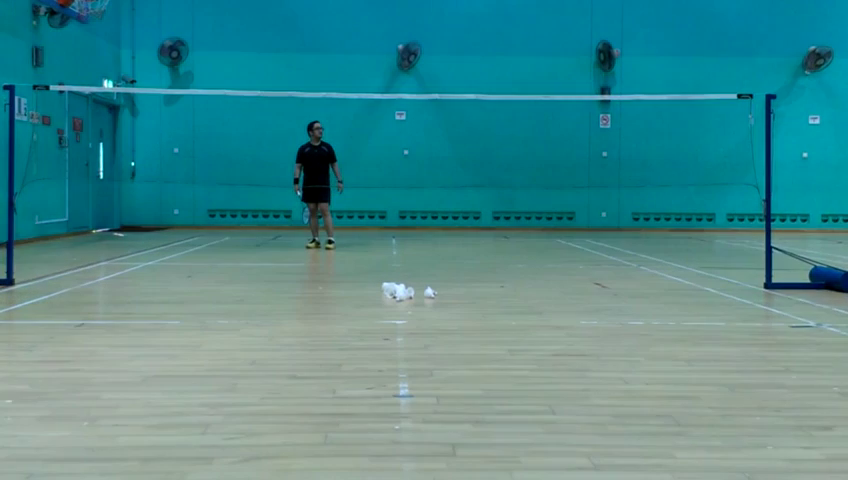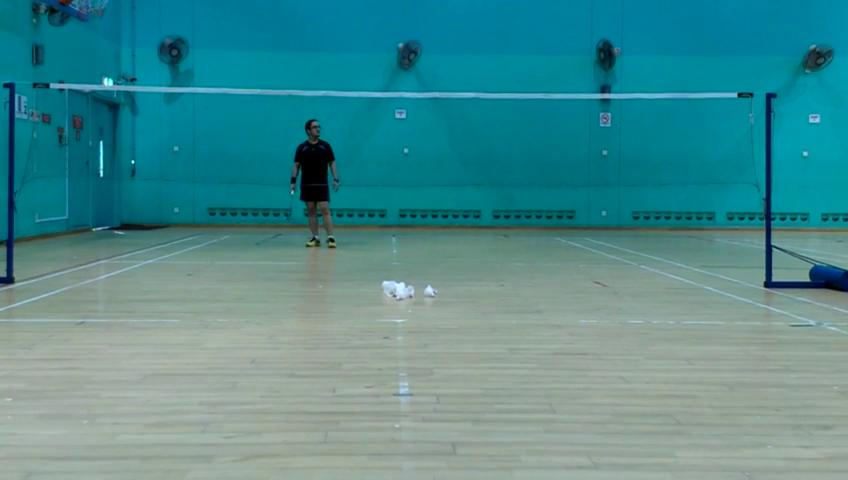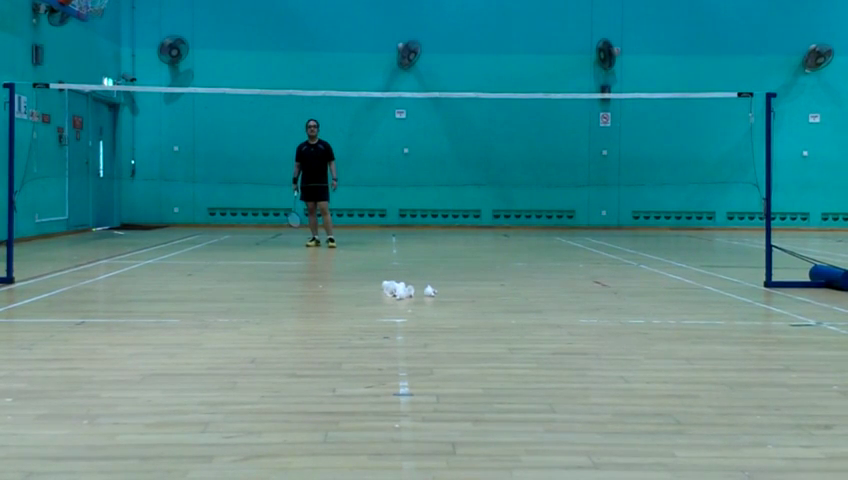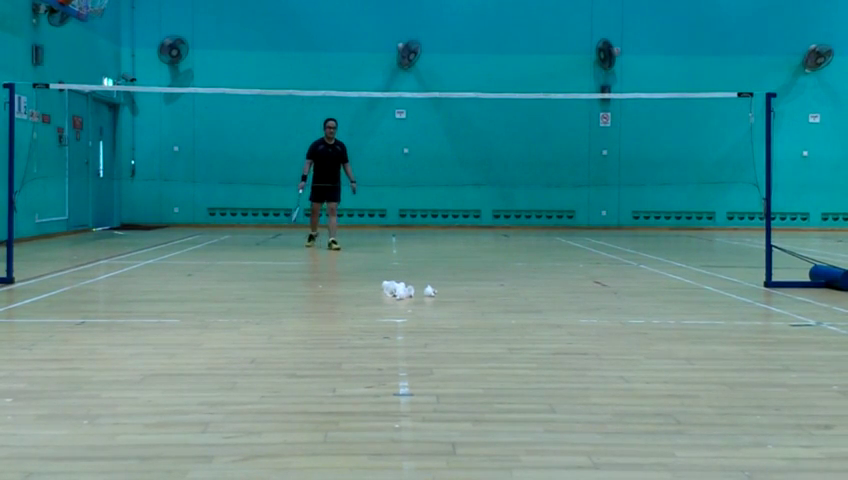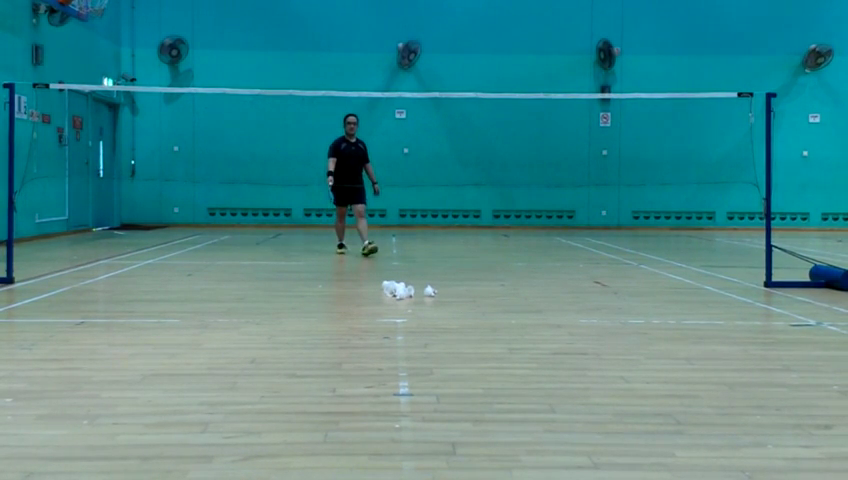
dt=1s
person 1, frame 1
left shoulder: (327, 147)
right shoulder: (303, 149)
left elbow: (334, 164)
right elbow: (298, 166)
left wrist: (339, 180)
right wrist: (296, 182)
left hip: (323, 186)
right hip: (308, 186)
left knee: (325, 211)
right knee: (312, 212)
left ankle: (331, 239)
right ankle: (315, 239)
person 1, frame 2
left shoulder: (325, 146)
right shoulder: (301, 147)
left elbow: (332, 163)
right elbow: (296, 165)
left wrist: (336, 179)
right wrist: (293, 181)
left hip: (322, 184)
right hip: (307, 185)
left knee: (325, 210)
right knee: (311, 211)
left ankle: (331, 238)
right ankle: (315, 238)
person 1, frame 3
left shoulder: (325, 145)
right shoulder: (301, 147)
left elbow: (331, 163)
right elbow: (297, 165)
left wrist: (334, 178)
right wrist: (295, 181)
left hip: (322, 184)
right hip: (307, 185)
left knee: (324, 210)
right knee: (311, 211)
left ankle: (330, 238)
right ankle: (315, 238)
person 1, frame 4
left shoulder: (341, 146)
right shoulder: (316, 145)
left elbow: (346, 164)
right elbow: (308, 162)
left wrist: (352, 181)
right wrist: (303, 179)
left hip: (334, 185)
right hip: (318, 184)
left knee: (332, 212)
right knee: (315, 211)
left ankle: (332, 240)
right ankle: (313, 233)
person 1, frame 5
left shoulder: (362, 145)
right shoulder: (337, 144)
left elbow: (367, 165)
right elbow: (332, 161)
left wrist: (374, 182)
right wrist: (330, 175)
left hip: (358, 186)
right hip: (340, 186)
left knee: (361, 215)
right knee: (341, 216)
left ankle: (366, 244)
right ankle: (341, 243)
